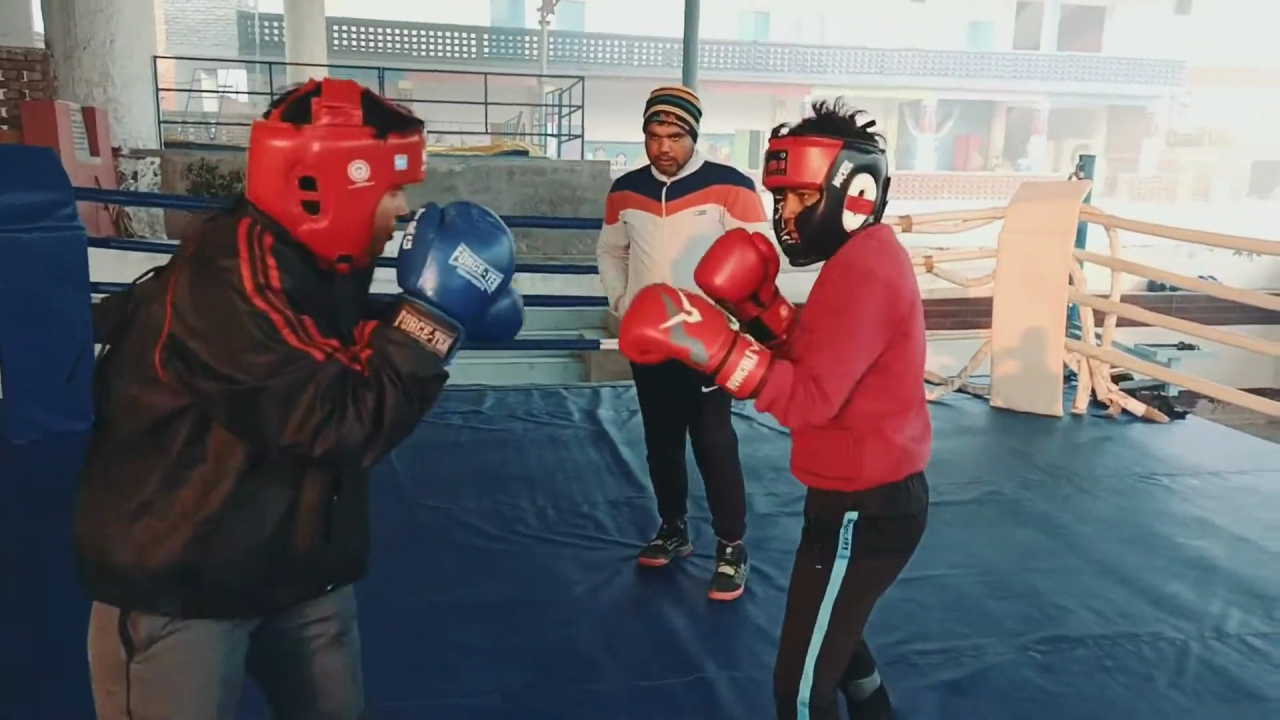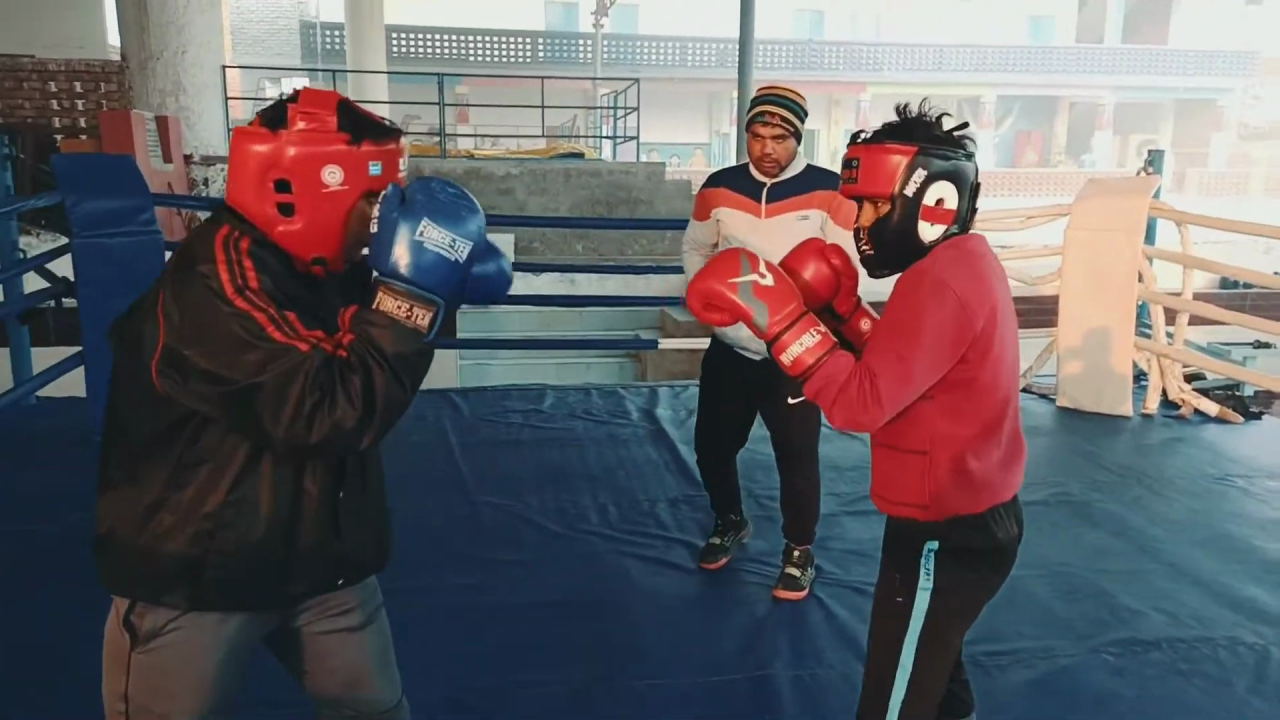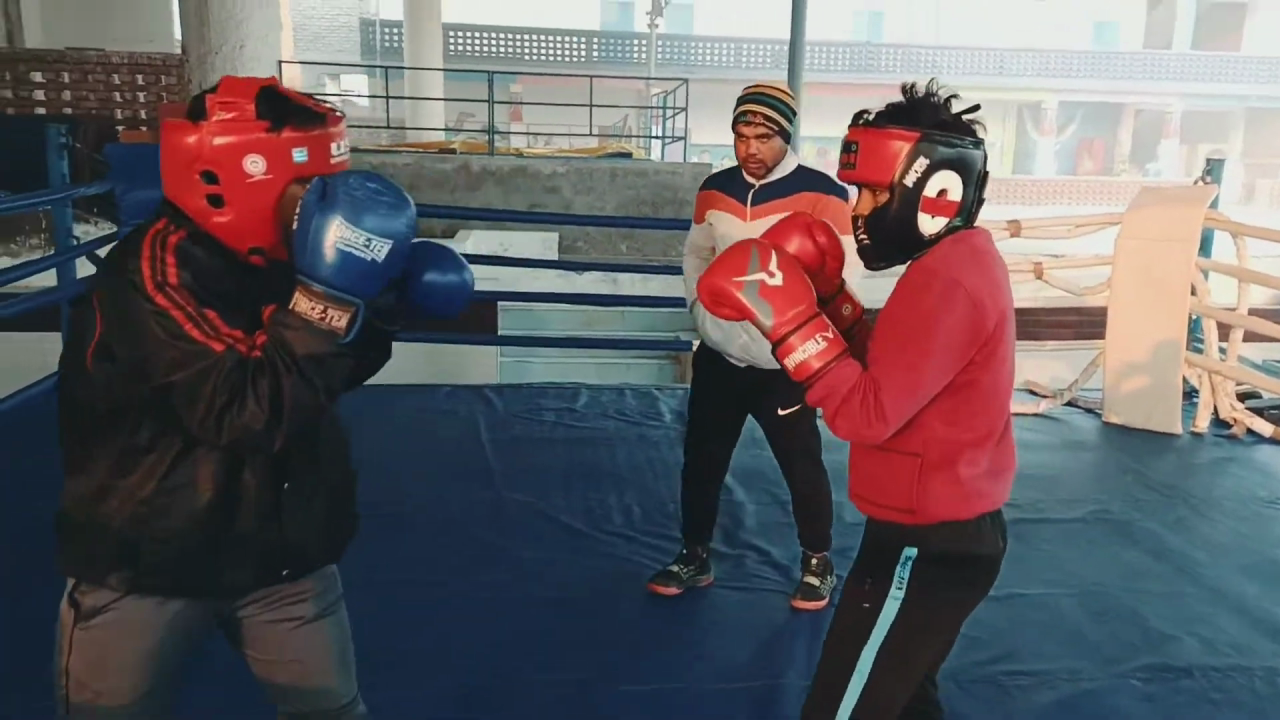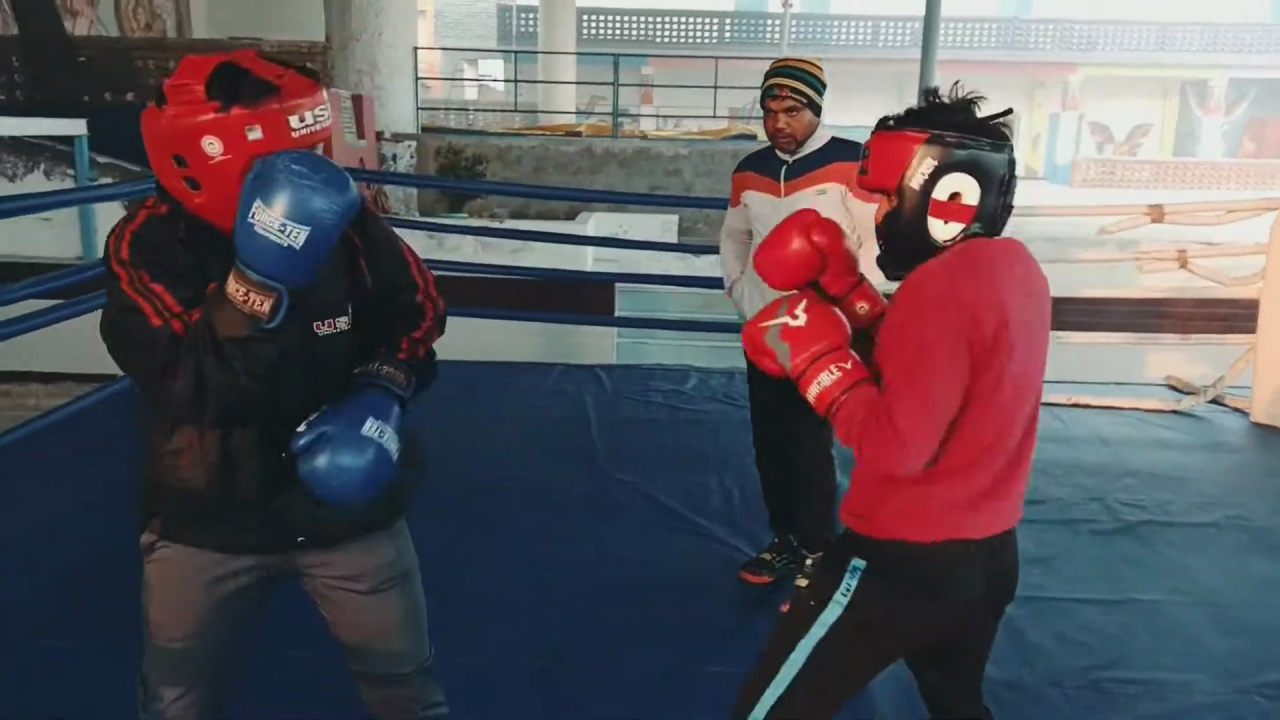
dt=0.5s
person 1, frame 1
left shoulder: (319, 259)
right shoulder: (236, 272)
left elbow: (335, 351)
right elbow: (335, 422)
left wrist: (450, 301)
right wrist: (430, 314)
left hip: (301, 567)
right hip: (174, 582)
person 1, frame 2
left shoulder: (322, 262)
right shoulder: (219, 281)
left elbow: (358, 353)
right elbow: (333, 412)
left wrist: (436, 289)
right wrist: (409, 292)
left hip: (320, 559)
right hip: (191, 576)
person 1, frame 3
left shoulder: (283, 253)
right shoulder: (158, 273)
left elbow: (338, 370)
right elbow: (253, 415)
left wrist: (384, 296)
right wrist: (328, 293)
left hip: (282, 549)
right hip: (145, 562)
person 1, frame 4
left shoulder: (346, 221)
right shoulder: (147, 247)
left elbow: (415, 308)
right elbow: (199, 390)
left wrist: (380, 394)
right wrist: (262, 274)
left hip: (347, 504)
right hip: (207, 520)
person 2, frame 1
left shoulder: (863, 274)
right shoulder: (854, 259)
left elbow: (807, 402)
right elbow: (809, 353)
left wrist: (710, 346)
right wrist: (760, 303)
left hip: (862, 510)
right hip: (863, 497)
right knee: (830, 633)
person 2, frame 2
left shoulder: (939, 285)
right shoulder: (962, 267)
left elbow: (862, 404)
right elbow: (898, 370)
left wrist: (781, 318)
right wrist: (847, 317)
left hip: (944, 536)
right hip: (974, 518)
right knee: (929, 664)
person 2, frame 3
left shoulder: (945, 281)
right shoulder: (965, 258)
left elbow: (867, 413)
right elbow: (892, 370)
left wrist: (787, 315)
right wrist: (828, 301)
left hip: (924, 547)
right hip: (961, 532)
person 2, frame 4
left shoulder: (943, 289)
right shoulder: (1014, 271)
left elbow: (898, 443)
left wrist: (813, 360)
right wrist: (846, 295)
left hip: (904, 561)
right hip: (989, 552)
person 3, frame 1
left shoulder: (730, 187)
right shoulder: (625, 190)
right elbow: (609, 253)
right wrist: (623, 305)
left knee: (714, 447)
right knee: (661, 444)
left ankle: (732, 549)
right ankle: (673, 530)
person 3, frame 2
left shoulder: (829, 193)
right shoulder: (719, 188)
right elbow: (696, 250)
right hip: (728, 349)
left knee: (797, 457)
right knee: (712, 445)
left ankle: (799, 552)
right ankle: (729, 521)
person 3, frame 3
left shoulder: (821, 194)
right shoulder: (715, 189)
left elbow: (842, 274)
right elbow: (695, 256)
right wrist: (701, 307)
left hip: (784, 363)
right hip: (717, 356)
left knee: (801, 464)
right knee: (701, 459)
left ankle: (817, 561)
right ankle: (694, 556)
person 3, frame 4
left shoulder: (853, 166)
right shoulder: (751, 170)
right elbow: (733, 238)
right wrist: (743, 295)
left knee: (809, 442)
right knee: (770, 443)
left ankle: (817, 553)
right ankle: (786, 541)
